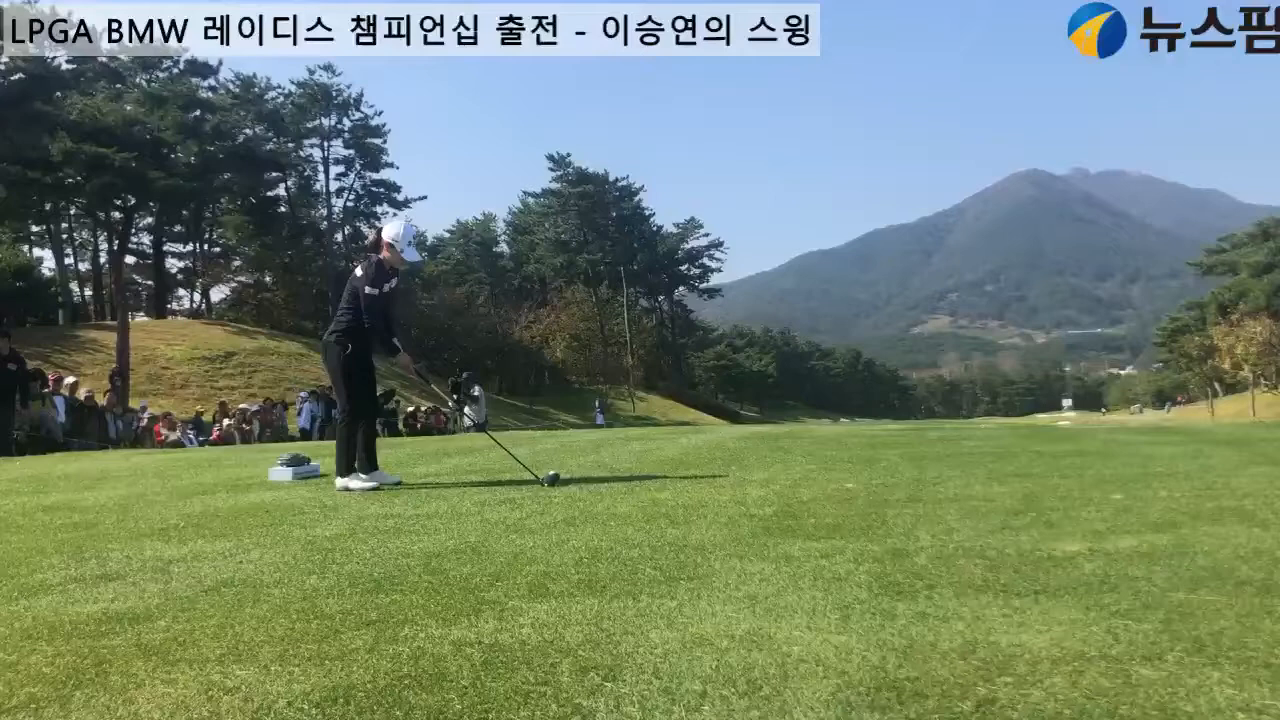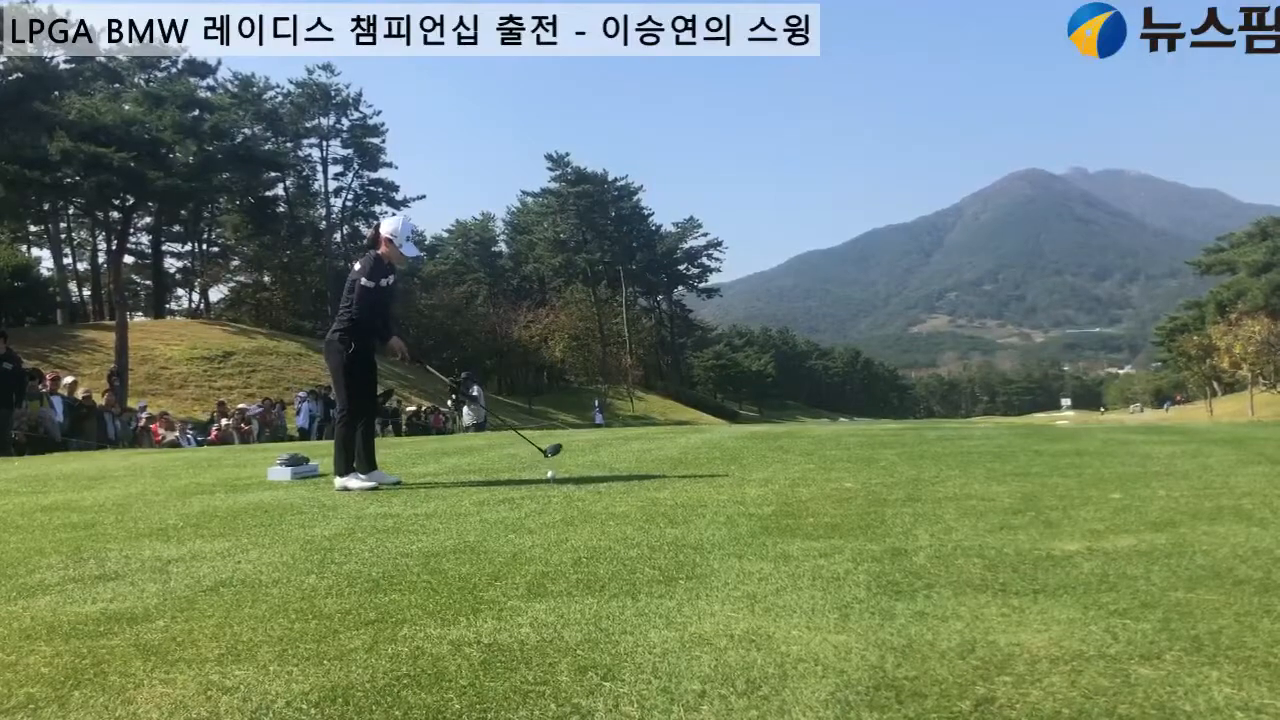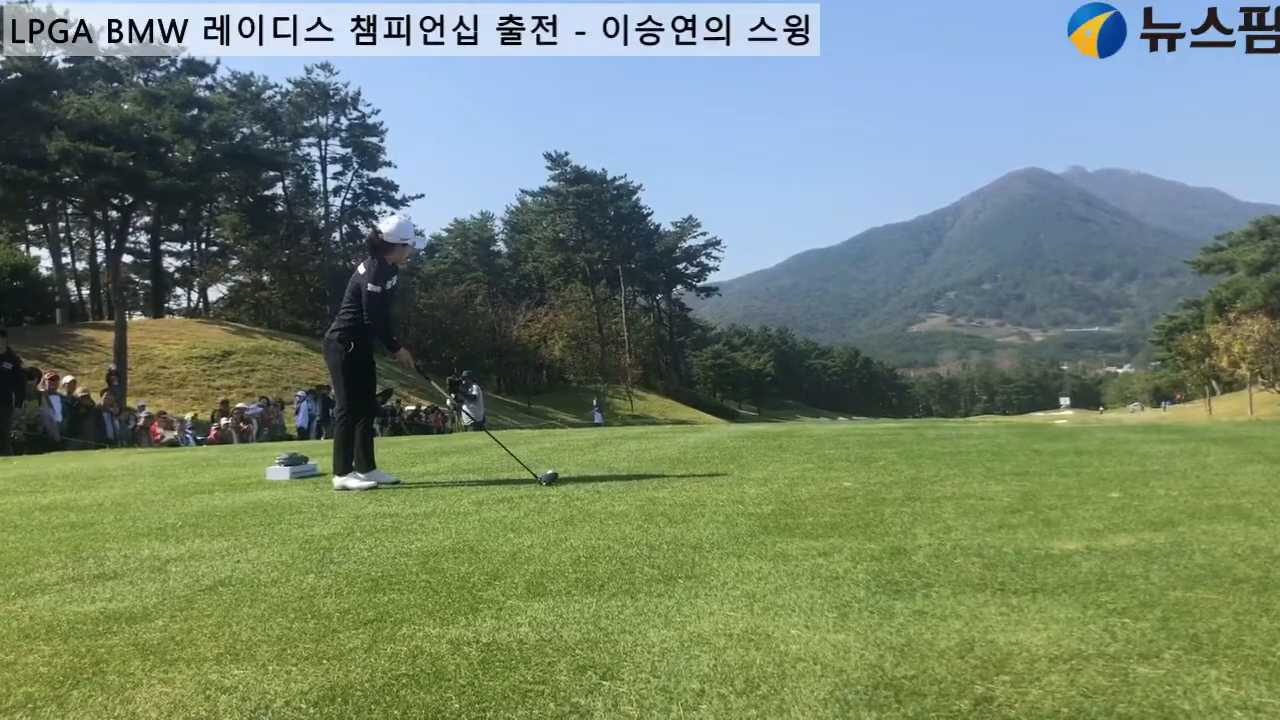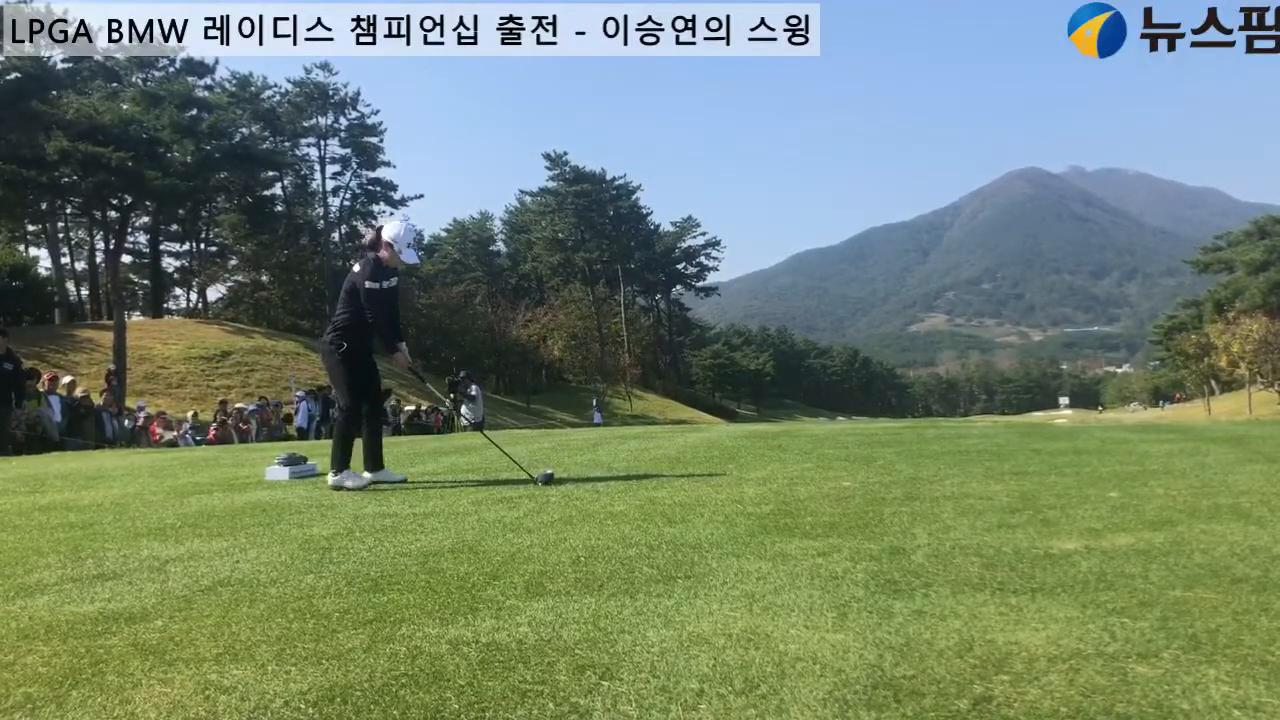
dt=1s
person 1, frame 1
left shoulder: (390, 272)
right shoulder: (370, 271)
left elbow: (384, 317)
right elbow: (371, 320)
left wrist: (398, 347)
right wrist: (396, 353)
left hip: (360, 347)
right hip: (341, 346)
left knee: (369, 408)
right knee: (351, 408)
left ankle: (368, 469)
right ankle: (345, 475)
person 1, frame 2
left shoulder: (387, 268)
right shoulder: (369, 267)
right elbow: (360, 312)
left wrist: (391, 340)
right wrist: (389, 338)
left hip: (362, 346)
right hip: (345, 345)
left knee: (369, 407)
right knee: (350, 407)
left ankle: (367, 469)
right ankle: (344, 474)
person 1, frame 3
left shoulder: (388, 269)
right shoulder: (373, 271)
right elbow: (372, 318)
left wrist: (394, 341)
right wrist: (396, 349)
left hip: (360, 346)
right hip: (344, 345)
left knee: (367, 407)
right knee: (349, 407)
left ankle: (365, 469)
right ankle: (343, 474)
person 1, frame 4
left shoulder: (389, 271)
right shoulder: (368, 269)
left elbow: (391, 313)
right elbow: (374, 316)
left wrist: (401, 345)
right wrist: (395, 351)
left hip: (360, 347)
right hip: (340, 346)
left knee: (373, 406)
right knee: (350, 406)
left ankle: (374, 468)
right ankle: (339, 471)
